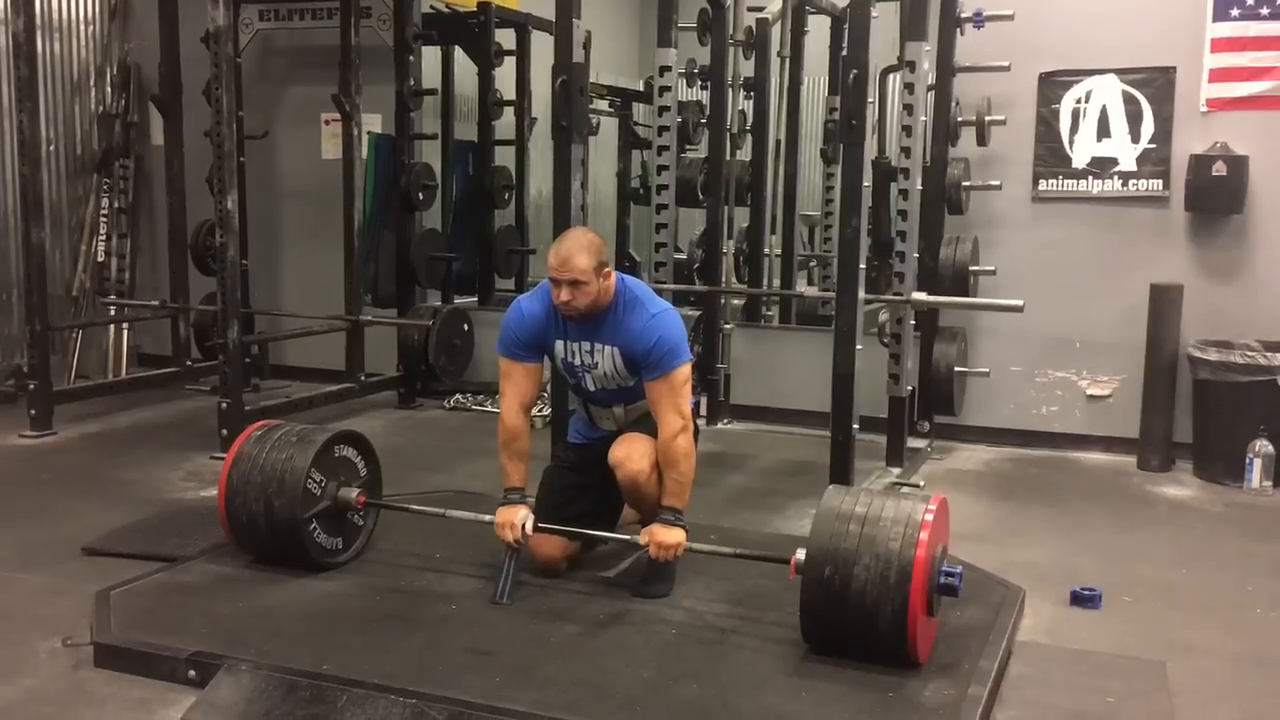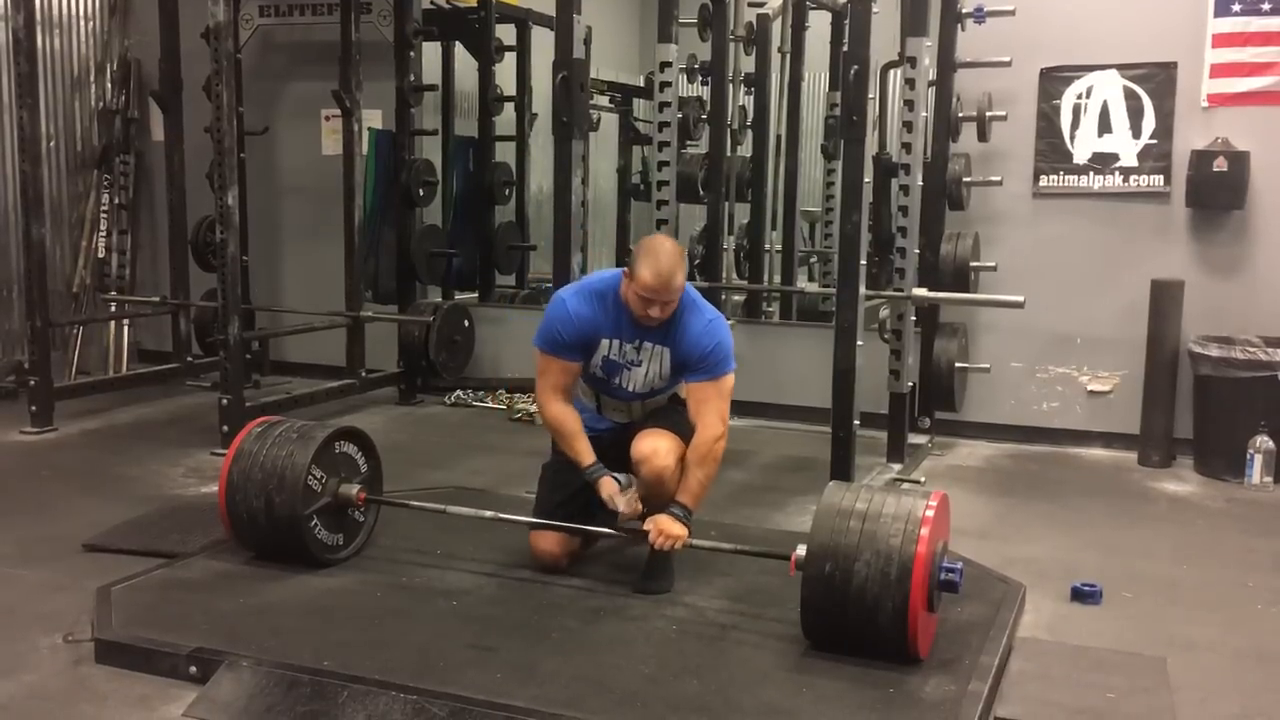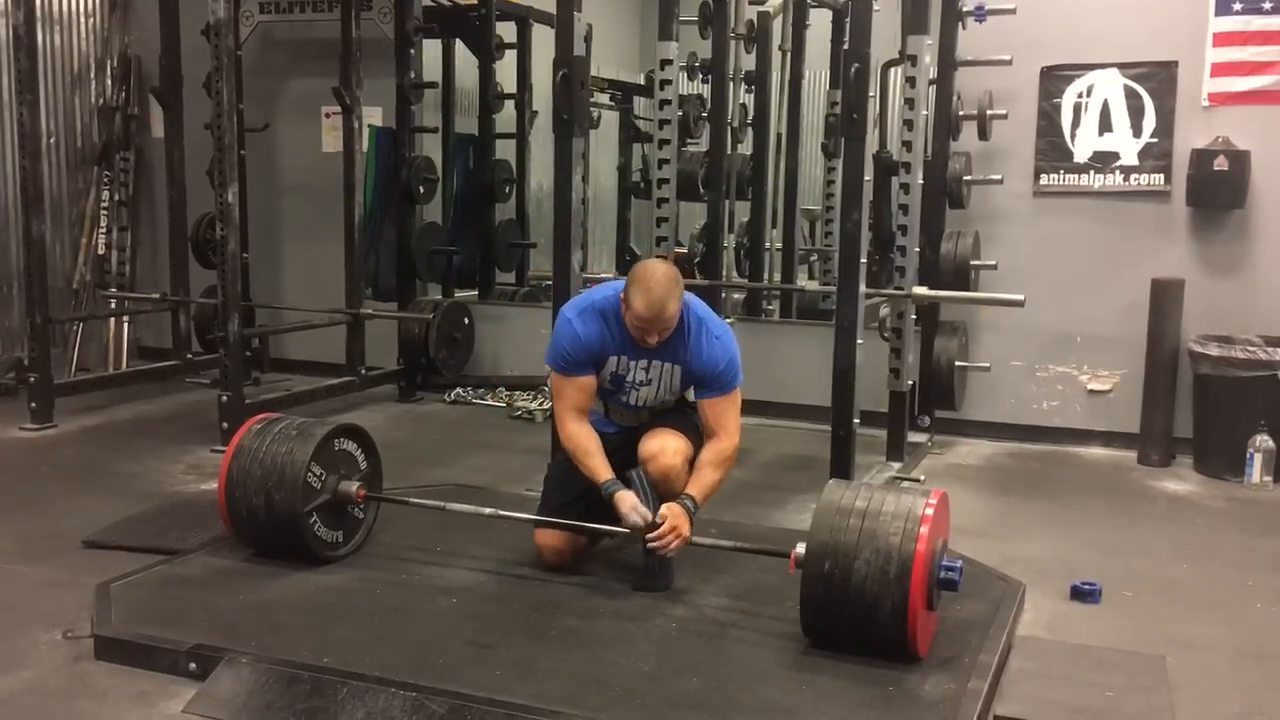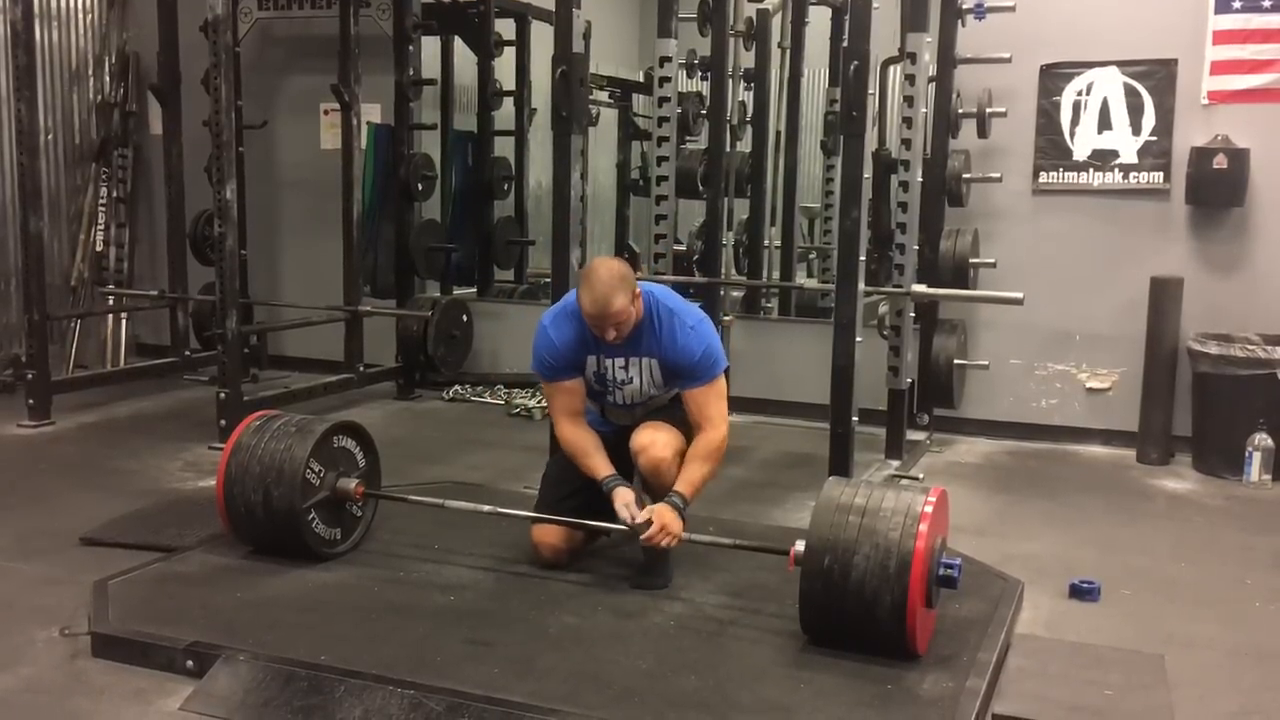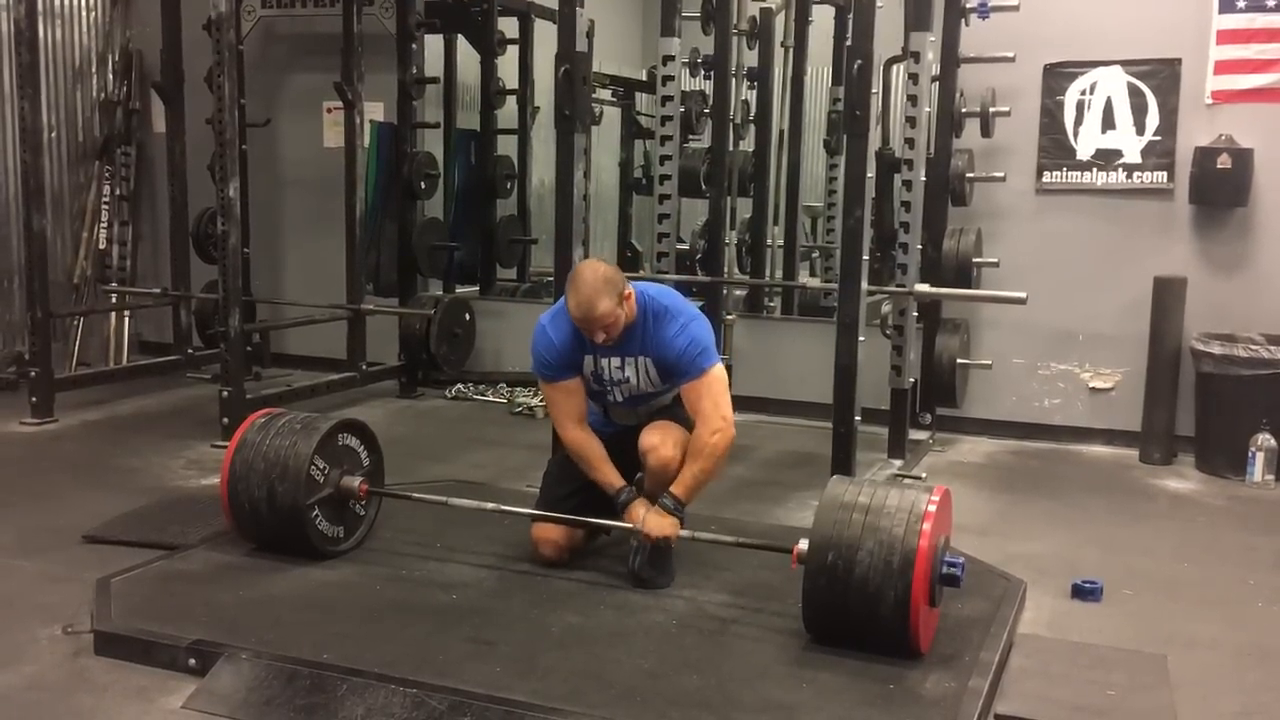
dt=1s
person 1, frame 1
left shoulder: (653, 322)
right shoulder: (527, 314)
left elbow: (676, 424)
right elbow: (514, 408)
left wrist: (671, 517)
right wrist: (513, 497)
left hip: (653, 420)
right hip: (591, 429)
left knee: (629, 463)
right knee: (547, 556)
left ankle: (653, 521)
right ankle: (615, 512)
person 1, frame 2
left shoulder: (706, 328)
right shoulder: (573, 306)
left elbow: (711, 429)
right elbow: (553, 398)
left wrist: (680, 511)
right wrist: (596, 473)
left hip: (660, 413)
right hip: (592, 420)
left knee: (655, 458)
right knee: (549, 552)
left ankle: (659, 543)
right ankle: (619, 511)
person 1, frame 3
left shoulder: (712, 339)
right shoulder: (579, 323)
left elbow: (724, 438)
right elbow: (572, 419)
left wrist: (687, 505)
right wrist: (613, 492)
left hip: (667, 417)
right hip: (600, 424)
left knee: (663, 458)
right knee: (553, 549)
left ankle: (659, 540)
right ankle: (608, 516)
person 1, frame 4
left shoulder: (688, 329)
right shoulder: (555, 330)
left elbow: (713, 430)
right elbow: (571, 423)
left wrist: (676, 503)
right wrist: (614, 486)
left hip: (666, 413)
right hip: (600, 425)
left knee: (653, 450)
right knee: (549, 547)
left ankle: (657, 539)
right ankle: (611, 517)
person 1, frame 5
left shoulder: (680, 325)
right shoulder: (552, 333)
left elbow: (718, 428)
right elbow: (573, 428)
left wrist: (670, 507)
right wrist: (626, 499)
left hip: (667, 414)
right hip: (603, 426)
left knee: (659, 449)
right knee: (549, 545)
left ankle: (657, 539)
